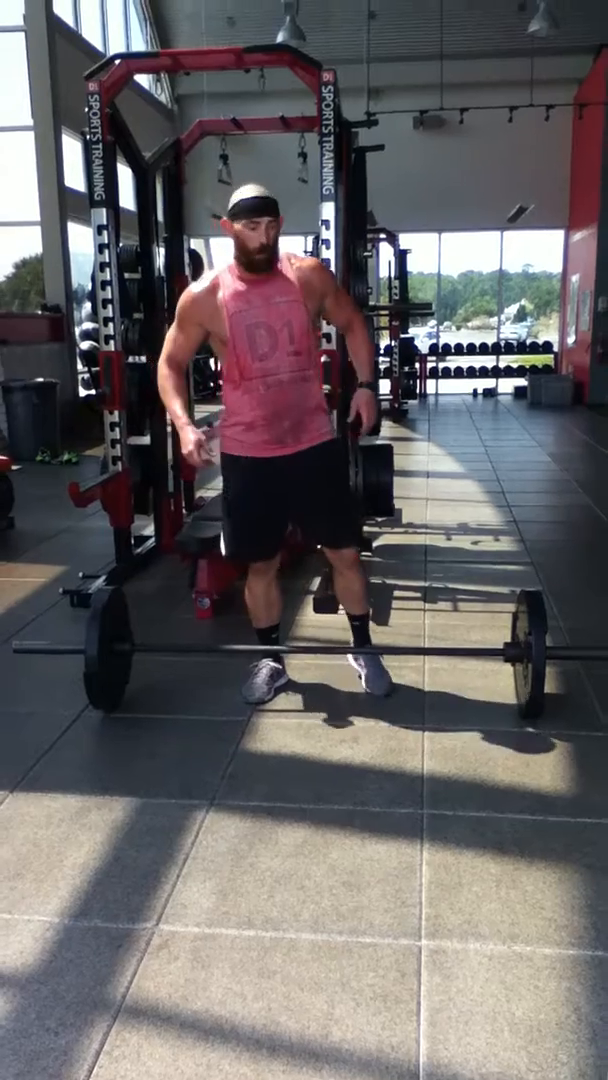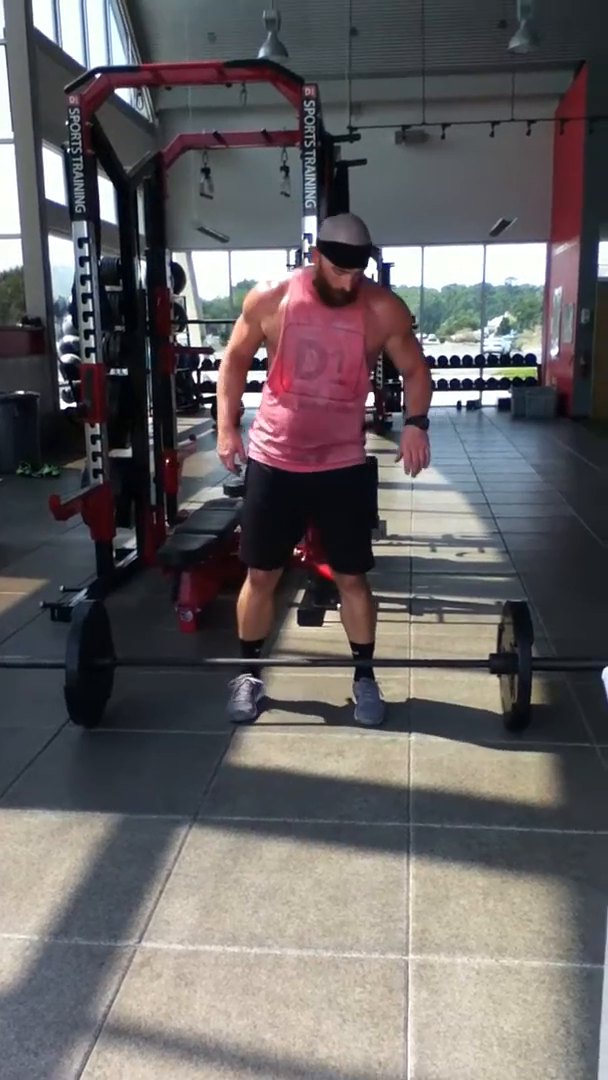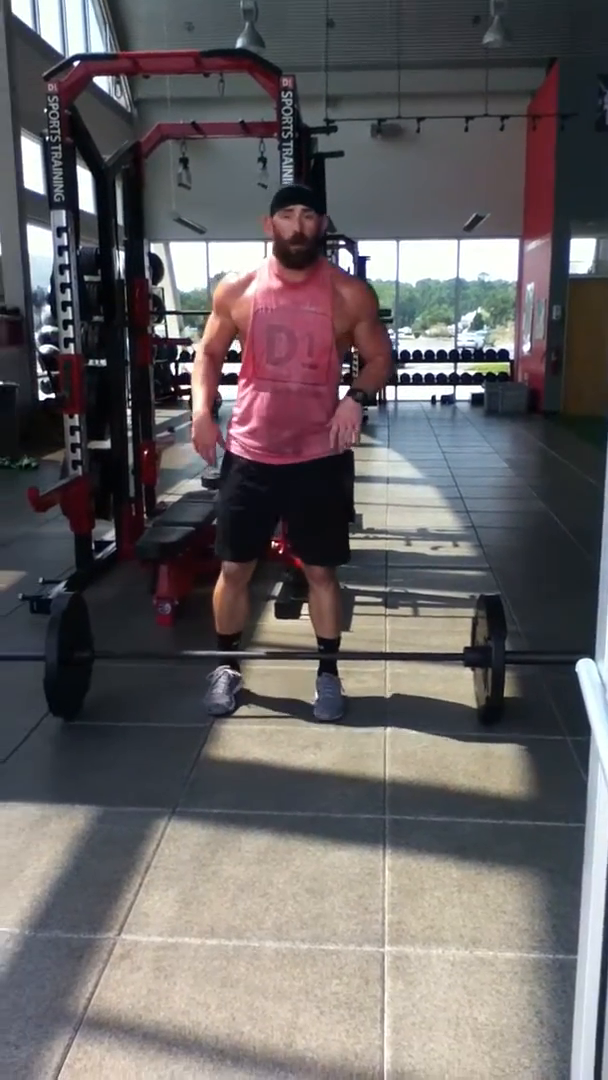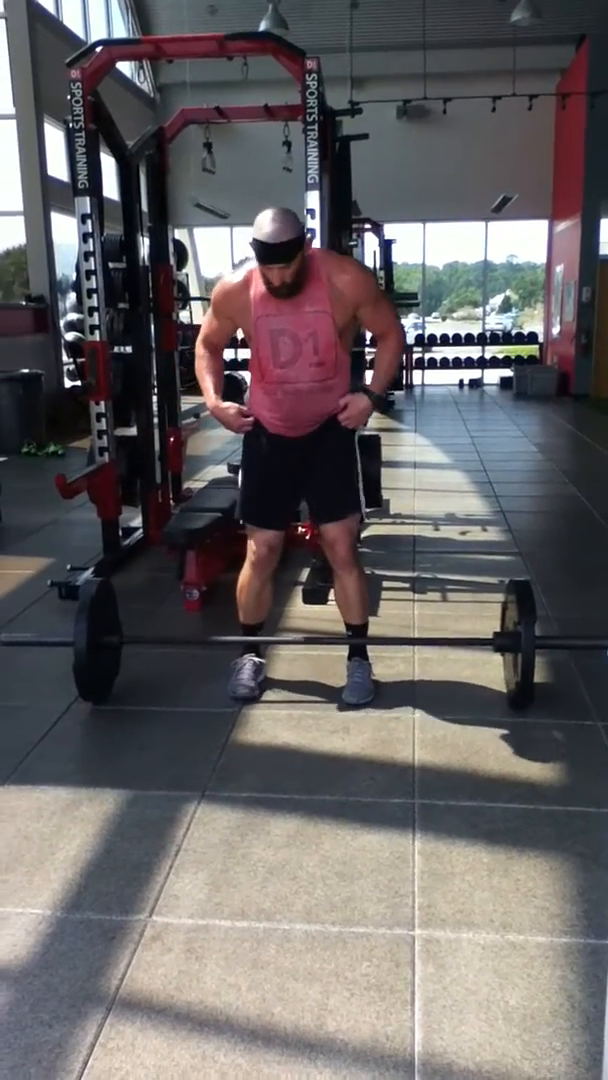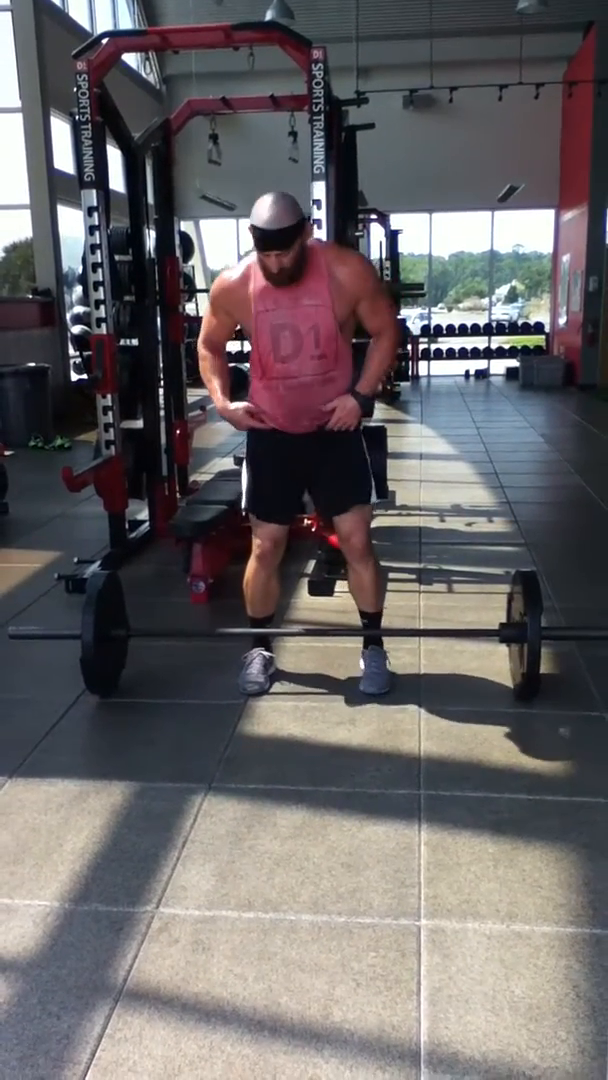
dt=1s
person 1, frame 1
left shoulder: (310, 275)
right shoulder: (202, 297)
left elbow: (352, 324)
right elbow: (171, 364)
left wrist: (365, 385)
right wrist: (183, 423)
left hip: (315, 443)
right hip: (246, 452)
left knee: (344, 553)
right knee: (260, 564)
left ankle: (363, 648)
right ankle: (270, 658)
person 1, frame 2
left shoulder: (384, 309)
right shoulder: (268, 299)
left elbow: (415, 369)
right elbow: (235, 359)
left wrist: (415, 423)
right wrist: (226, 426)
left hip: (341, 465)
right hip: (272, 460)
left knee: (351, 577)
right knee: (260, 575)
left ankle: (364, 676)
right ankle: (249, 673)
person 1, frame 3
left shoulder: (349, 293)
right shoulder: (236, 290)
left elbow: (379, 356)
right elbow: (209, 353)
left wrist: (354, 398)
right wrist: (202, 411)
left hip: (317, 456)
right hip: (248, 454)
left knee: (320, 571)
right knee: (234, 568)
left ankle: (327, 671)
right ankle: (226, 666)
person 1, frame 4
left shoulder: (347, 280)
right shoulder: (232, 291)
left elbow: (391, 333)
right elbow: (207, 346)
left wrist: (371, 394)
right wrist: (213, 399)
left hip: (330, 431)
right hip: (267, 434)
left knee: (342, 548)
right knee: (261, 551)
left ankle: (358, 655)
right ankle: (250, 653)
person 1, frame 5
left shoulder: (348, 272)
right shoulder: (232, 286)
left elbow: (386, 333)
right elbow: (210, 345)
left wrist: (361, 395)
right wrist: (221, 400)
left hip: (335, 428)
right hip: (270, 432)
left knee: (356, 540)
right knee: (266, 547)
left ankle: (373, 646)
right ankle: (260, 647)
